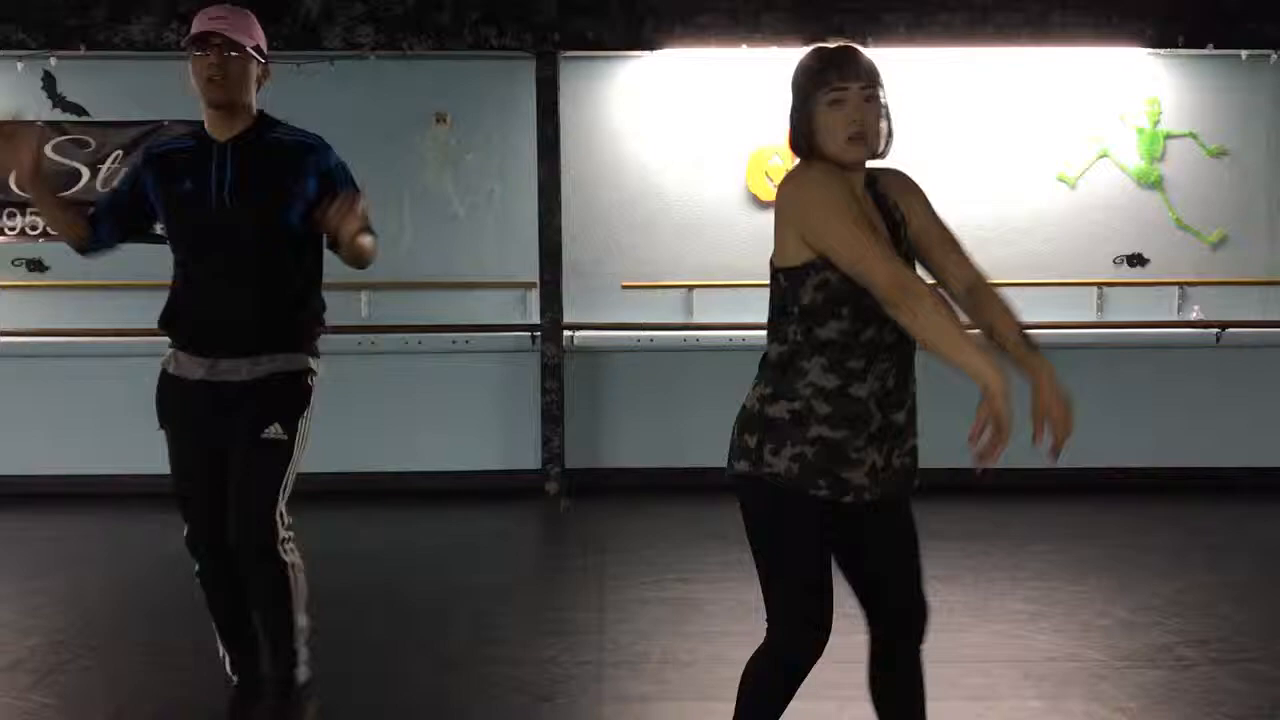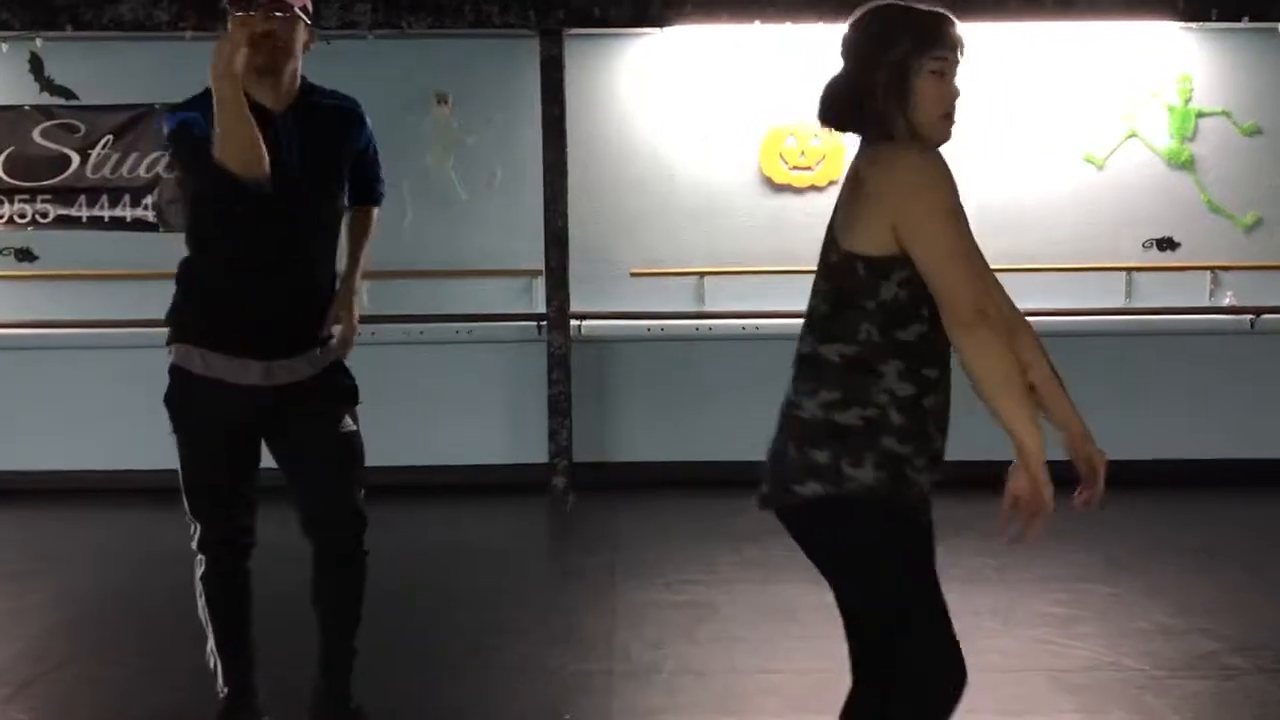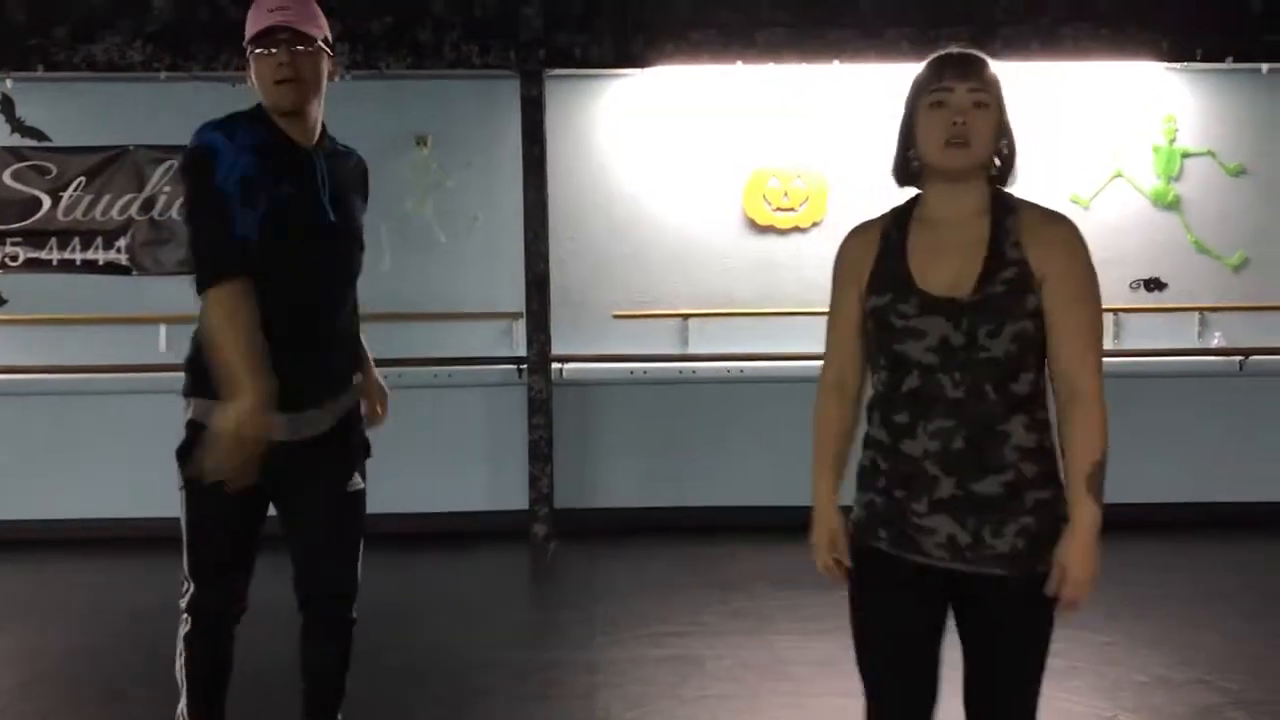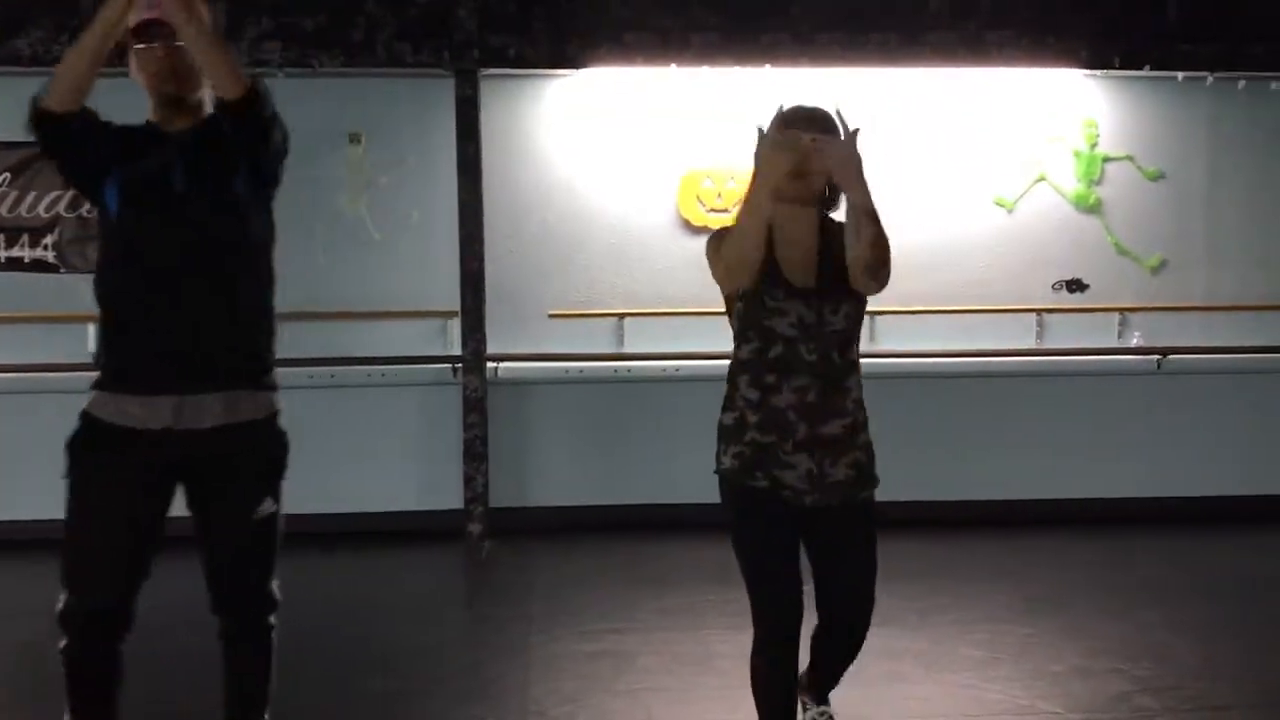
dt=1s
person 1, frame 1
left shoulder: (303, 156)
right shoulder: (164, 163)
left elbow: (358, 252)
right elbow: (87, 233)
left wrist: (351, 232)
left hip: (273, 367)
right hip: (189, 371)
left knee: (259, 526)
right knee: (207, 536)
person 1, frame 2
left shoulder: (343, 119)
right shoulder: (194, 119)
left elbow: (366, 203)
right elbow: (244, 176)
left wrist: (350, 285)
right wrist: (228, 71)
left hip: (310, 363)
right hip: (212, 367)
left knee: (340, 528)
right knee: (221, 541)
person 1, frame 3
left shoulder: (345, 166)
right shoulder: (223, 149)
right elbow: (223, 271)
left wrist: (361, 365)
right wrist: (246, 391)
left hip: (329, 419)
right hip: (234, 415)
left knee: (332, 597)
right knee: (211, 602)
person 1, frame 4
left shoulder: (248, 136)
right shoulder: (111, 148)
left elbow: (244, 98)
right elbow: (50, 115)
left hip: (237, 415)
right hip: (124, 416)
left knee: (246, 600)
right knee: (90, 608)
person 2, frame 1
left shoulder: (897, 194)
right shoulder: (808, 188)
left elbow: (968, 287)
right elbow: (900, 291)
left wrist: (1039, 372)
right wrist: (989, 381)
left hip: (875, 459)
right hip: (786, 459)
left knee: (902, 620)
right knee: (800, 632)
person 2, frame 2
left shoulder: (890, 175)
right shoulder: (907, 171)
left elbow: (995, 311)
right elbow: (972, 319)
left wrist: (1072, 426)
right wrist: (1031, 455)
left hip: (871, 470)
right hip: (846, 473)
person 2, frame 3
left shoulder: (1047, 240)
right shoulder: (868, 247)
left elbow: (1078, 388)
right elbow: (841, 381)
left wrist: (1084, 520)
right wrist: (824, 504)
left hip: (1014, 528)
right hip: (892, 523)
person 2, frame 4
left shoulder: (849, 242)
right shoulder: (734, 242)
left elbow: (872, 275)
right elbow: (734, 276)
left wrist: (859, 192)
right wrist: (764, 191)
left hip: (841, 461)
right hip: (755, 464)
left knee: (849, 613)
right knee: (776, 620)
